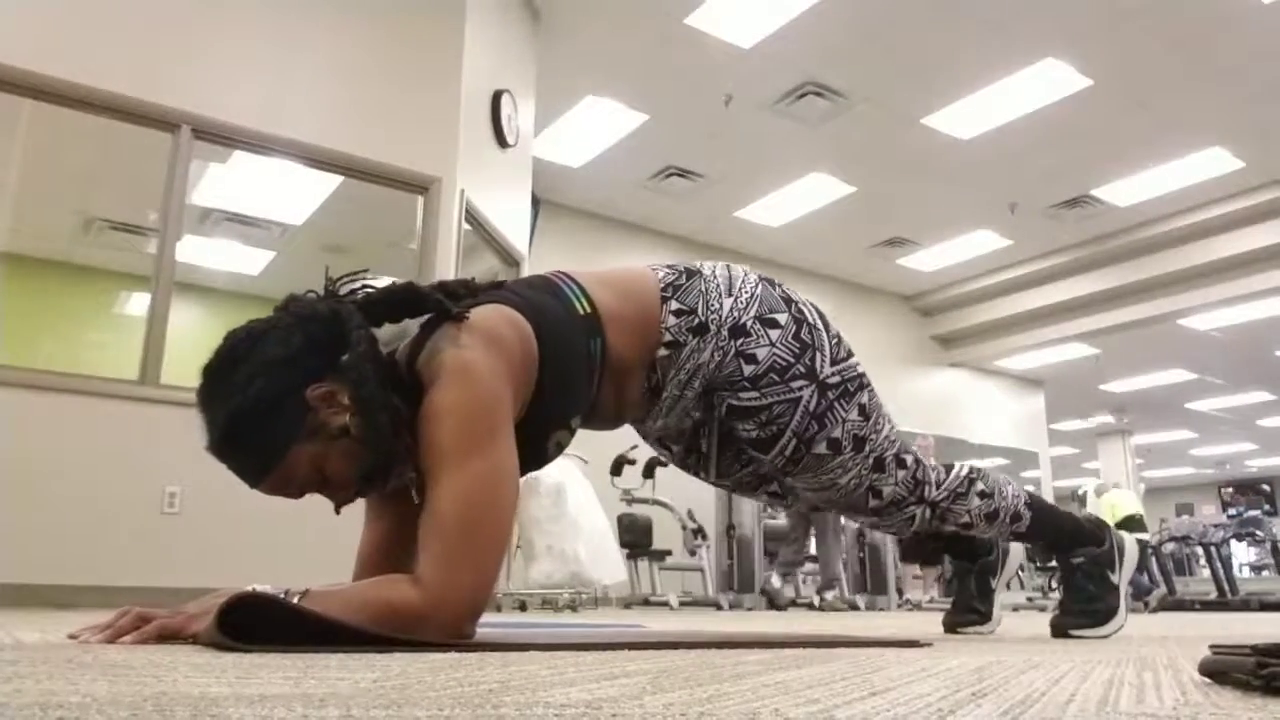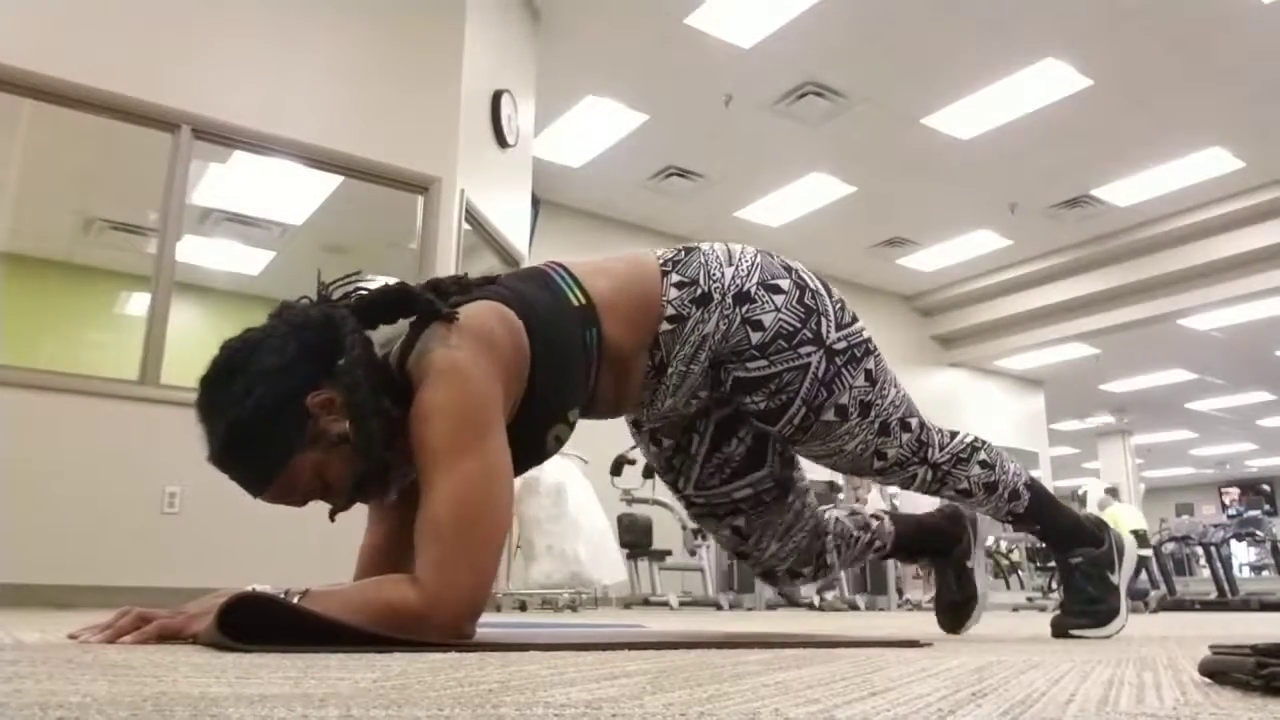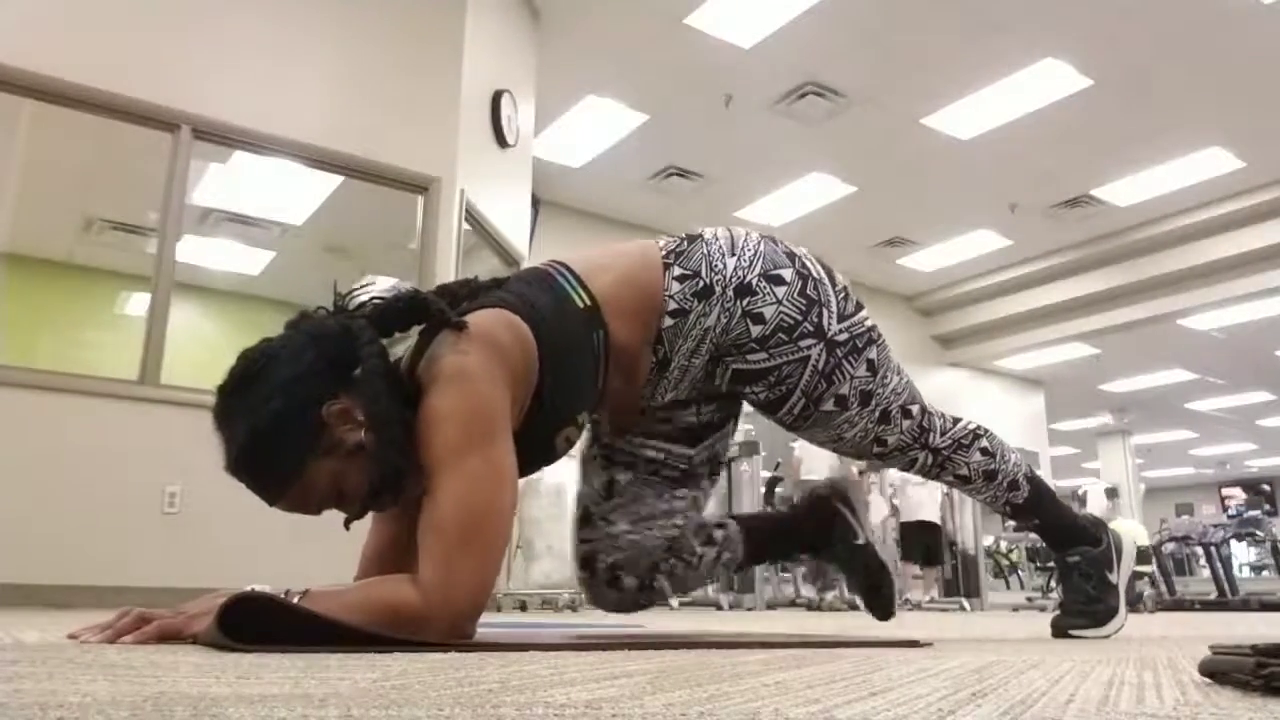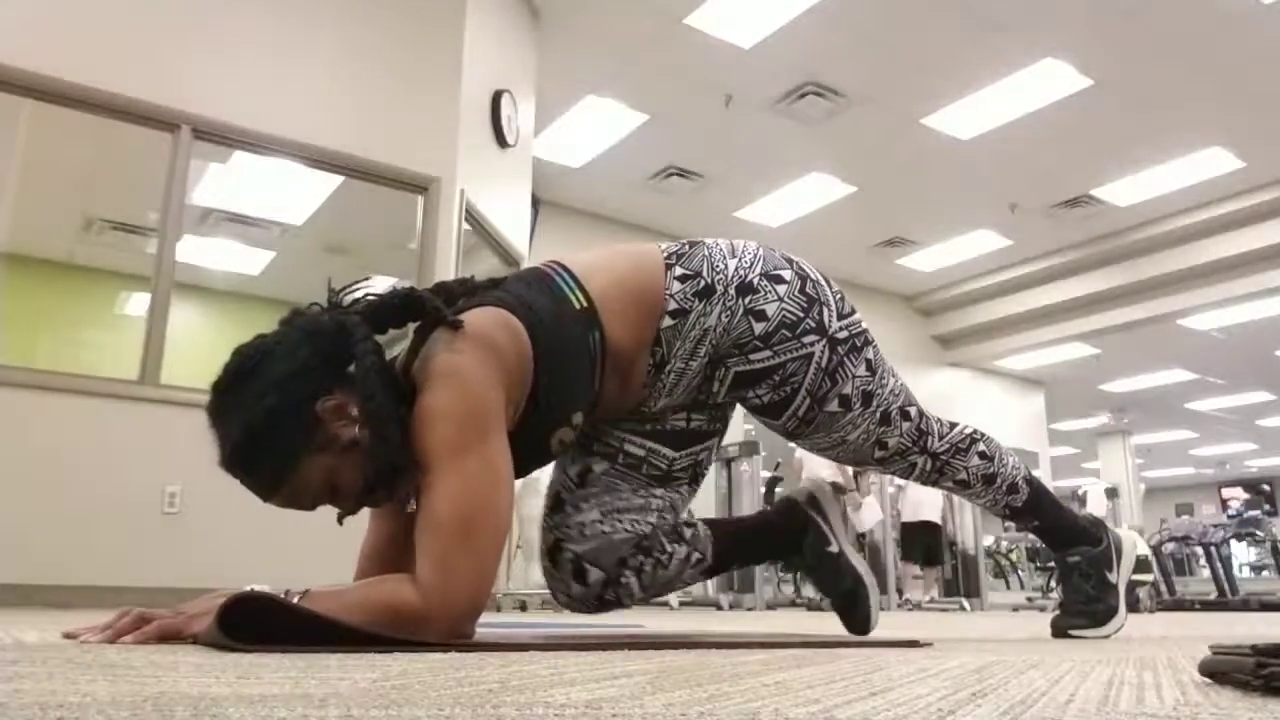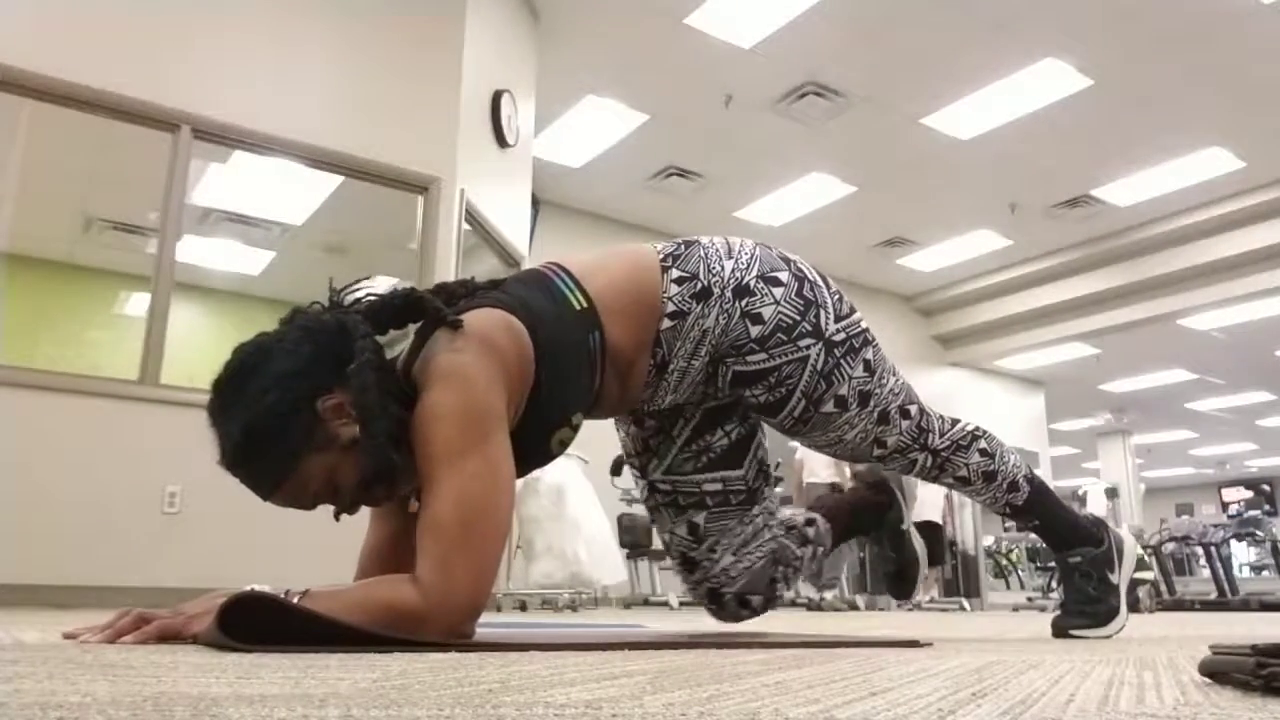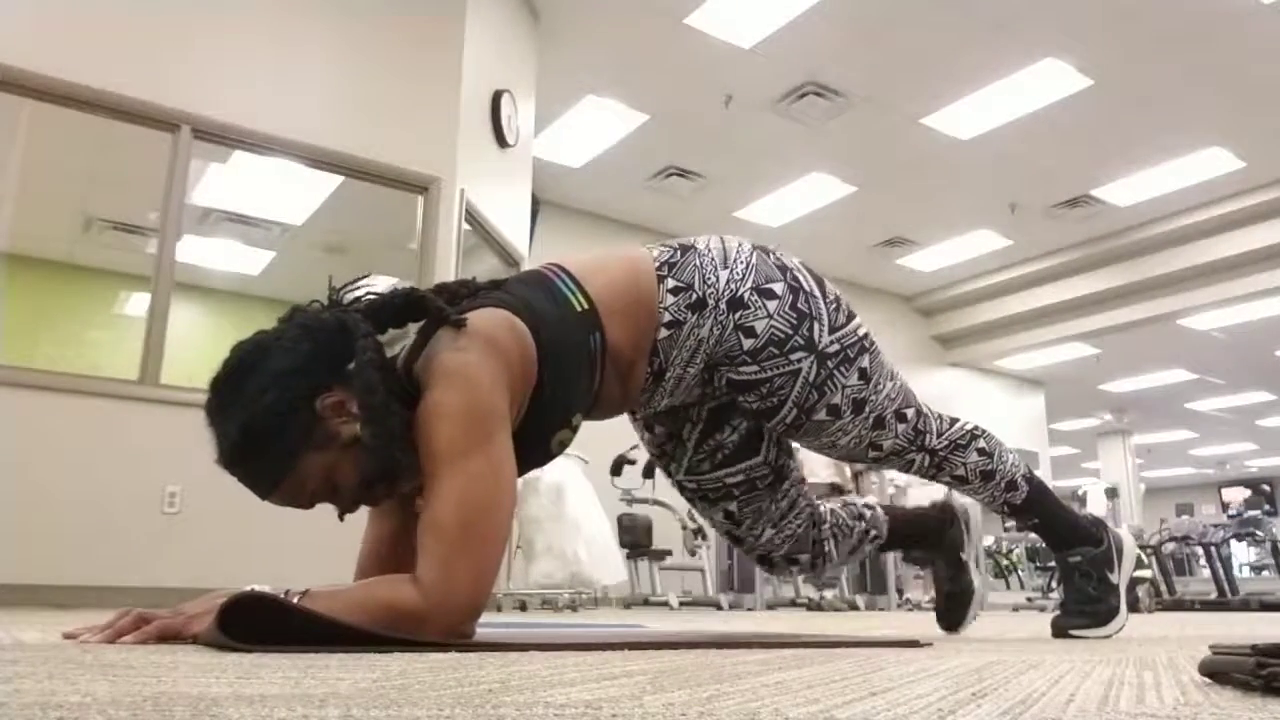
dt=0.2s
person 1, frame 1
left shoulder: (459, 374)
right shoulder: (401, 406)
left elbow: (444, 604)
right elbow: (387, 586)
left wrist: (249, 605)
left hip: (743, 339)
right hip: (683, 400)
left knee: (898, 488)
right knee: (866, 496)
left ankle: (1086, 541)
right ankle: (978, 554)
person 1, frame 2
left shoulder: (452, 375)
right shoulder: (400, 407)
left elbow: (444, 607)
right elbow: (387, 587)
left wrist: (250, 607)
right wrist: (260, 609)
left hip: (748, 315)
right hip: (680, 397)
left knee: (912, 452)
right knee: (784, 555)
left ankle: (1090, 543)
right ankle: (941, 541)
person 1, frame 3
left shoulder: (459, 379)
right shoulder: (408, 404)
left elbow: (445, 606)
right elbow: (386, 592)
left hip: (753, 300)
right hip: (671, 378)
left knee: (915, 440)
right knee: (616, 571)
left ankle: (1087, 544)
right ankle: (822, 532)
person 1, frame 4
left shoulder: (454, 379)
right shoulder: (406, 409)
left elbow: (444, 605)
right elbow: (391, 585)
left hip: (749, 307)
right hip: (671, 381)
left knee: (905, 445)
right knee: (586, 565)
left ankle: (1086, 540)
right ankle: (790, 534)
person 1, frame 5
left shoulder: (455, 379)
right shoulder: (405, 405)
left elbow: (444, 605)
right elbow: (390, 588)
left hip: (750, 307)
right hip: (675, 385)
left knee: (909, 438)
right knee: (733, 585)
left ankle: (1087, 543)
right ankle: (862, 517)
person 1, frame 6
left shoulder: (456, 378)
right shoulder: (401, 405)
left elbow: (444, 605)
right elbow: (384, 591)
left hip: (745, 313)
right hip: (681, 389)
left knee: (912, 439)
right knee: (784, 540)
left ankle: (1088, 543)
right ankle: (931, 534)
